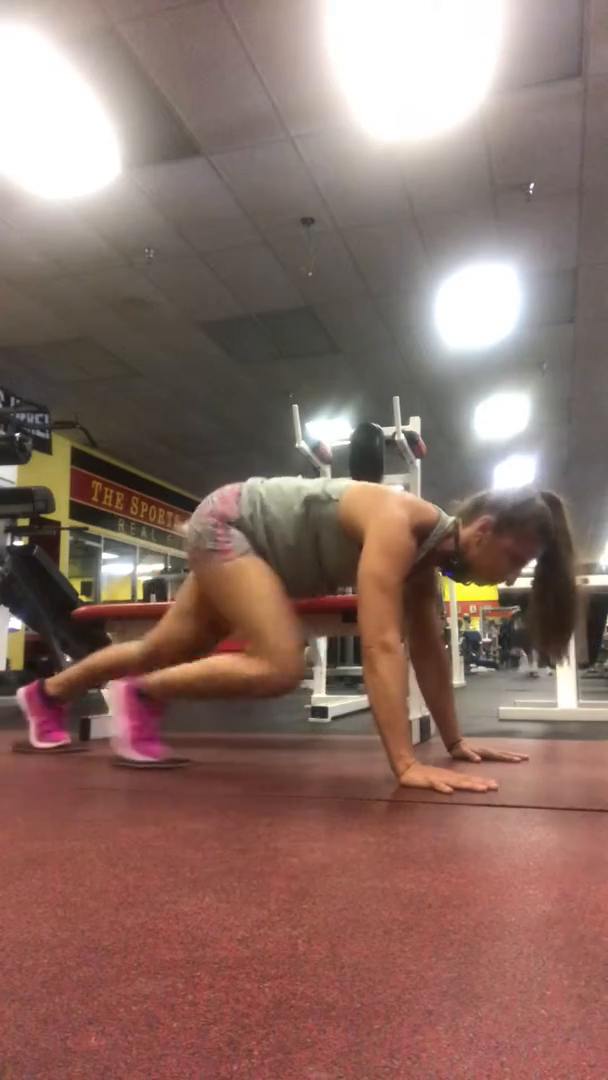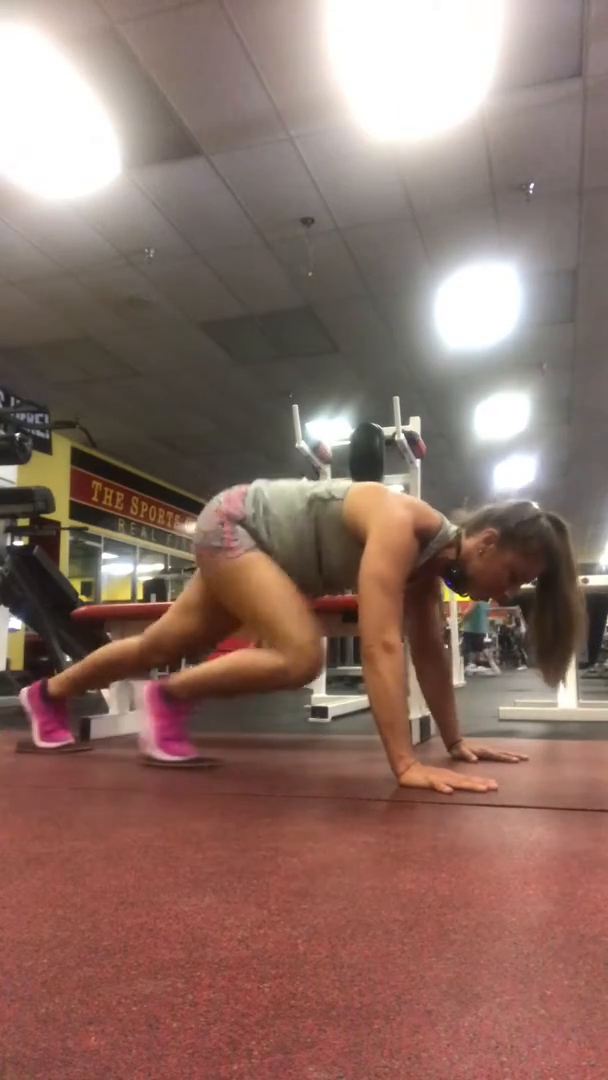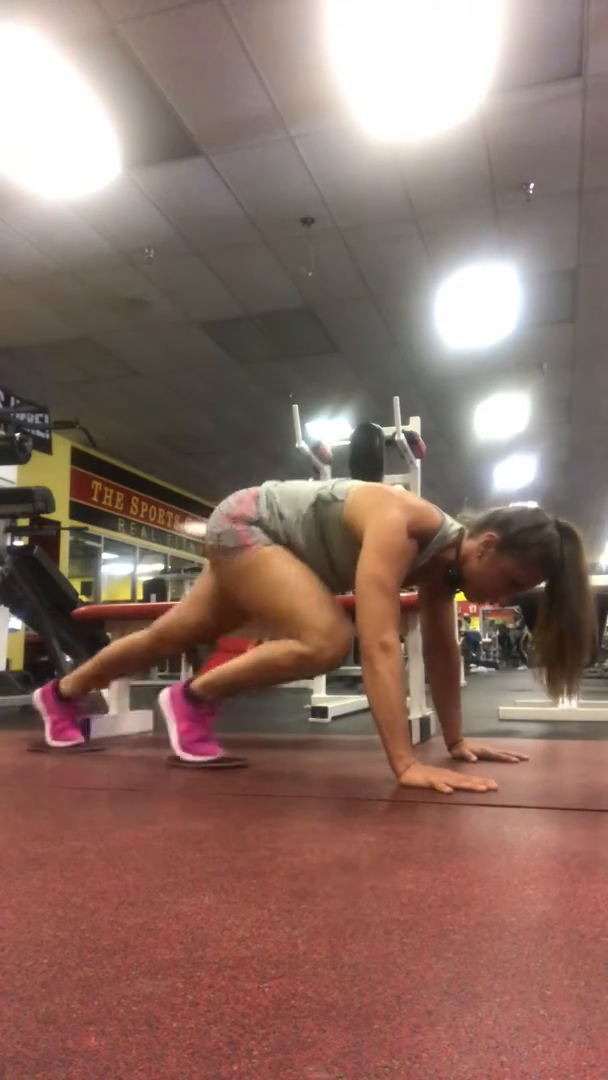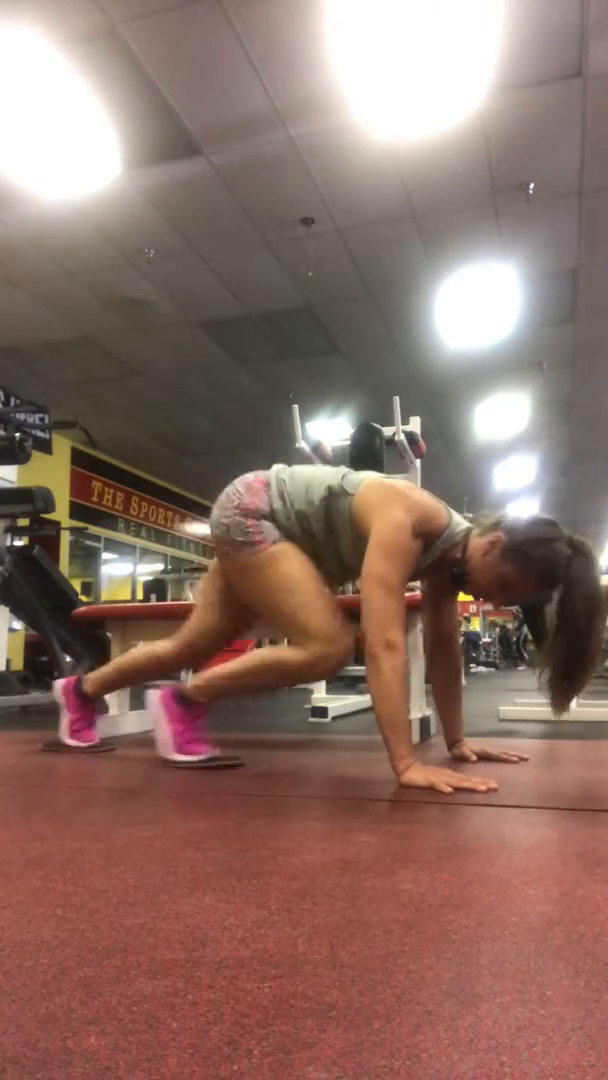
dt=1s
person 1, frame 1
left shoulder: (429, 551)
right shoulder: (399, 526)
left elbow: (427, 648)
right elbow: (381, 645)
left wrist: (453, 742)
right wrist: (406, 765)
left hip: (249, 542)
right hip: (226, 523)
left knee: (156, 652)
right knee: (281, 668)
left ankle: (45, 697)
right ankle: (142, 696)
person 1, frame 2
left shoulder: (433, 558)
right shoulder: (402, 527)
left elbow: (429, 651)
right elbow: (381, 647)
left wrist: (454, 743)
right wrist: (406, 765)
left hip: (255, 544)
right hip: (231, 524)
left knee: (154, 647)
right knee: (301, 657)
left ankle: (50, 696)
right ankle: (168, 696)
person 1, frame 3
left shoulder: (445, 558)
right shoulder: (399, 526)
left elbow: (441, 652)
right elbow: (380, 647)
left wrist: (457, 741)
right wrist: (406, 764)
left hip: (265, 537)
right hip: (243, 522)
left knee: (166, 638)
right knee: (326, 642)
left ankle: (62, 694)
right ankle: (191, 697)
person 1, frame 4
left shoulder: (449, 551)
right shoulder: (404, 524)
left elbow: (444, 649)
right elbow: (385, 644)
left wrist: (457, 742)
right wrist: (407, 765)
left hip: (273, 527)
right hip: (249, 510)
left knee: (189, 648)
right knee: (325, 648)
left ankle: (81, 692)
right ankle: (184, 702)
